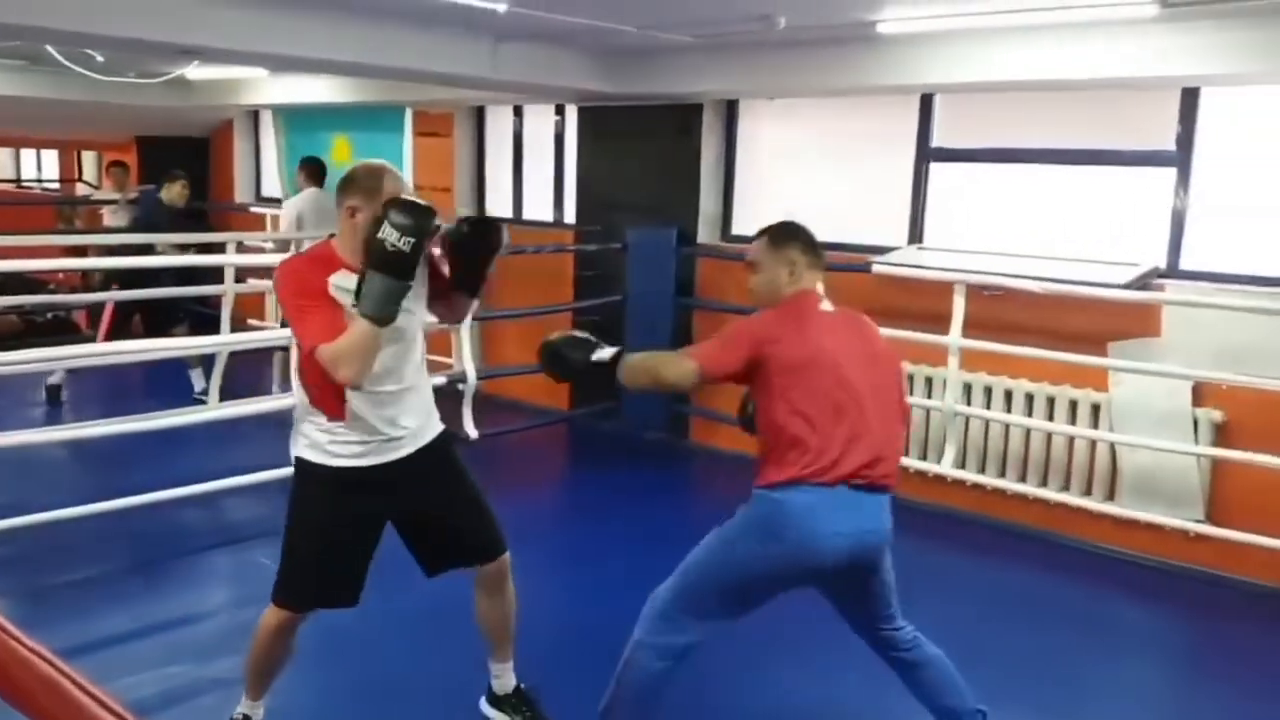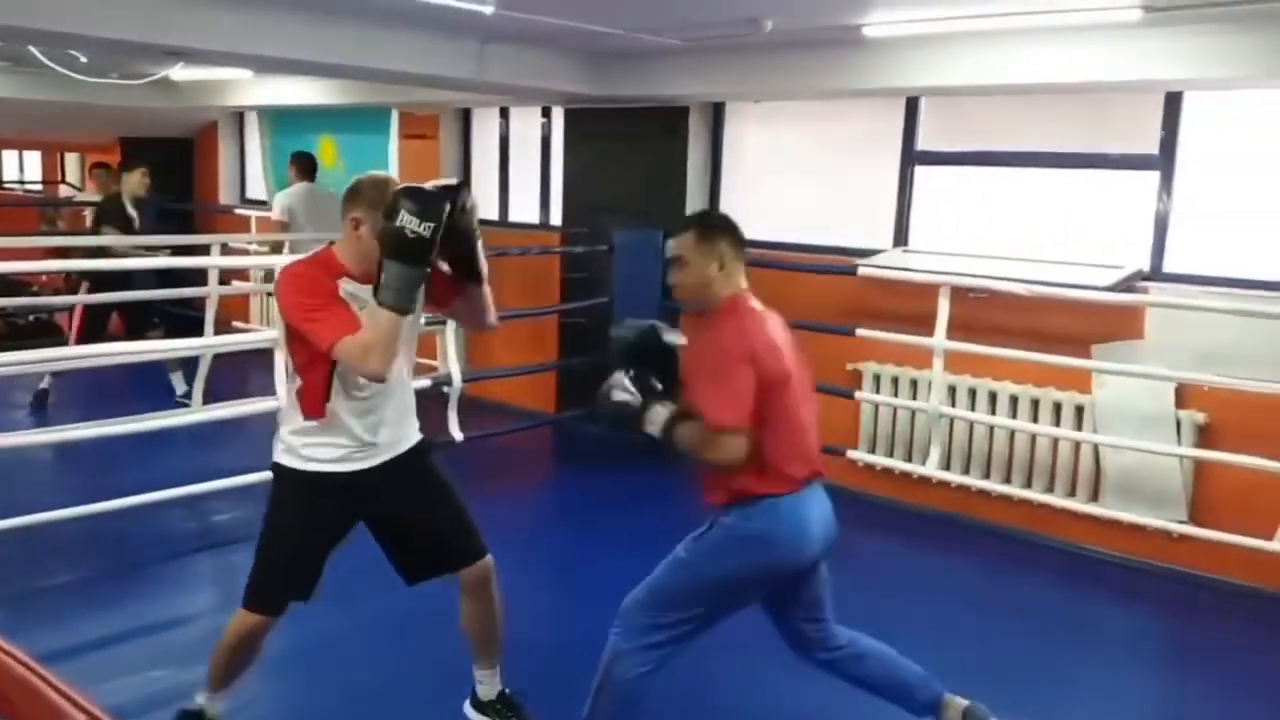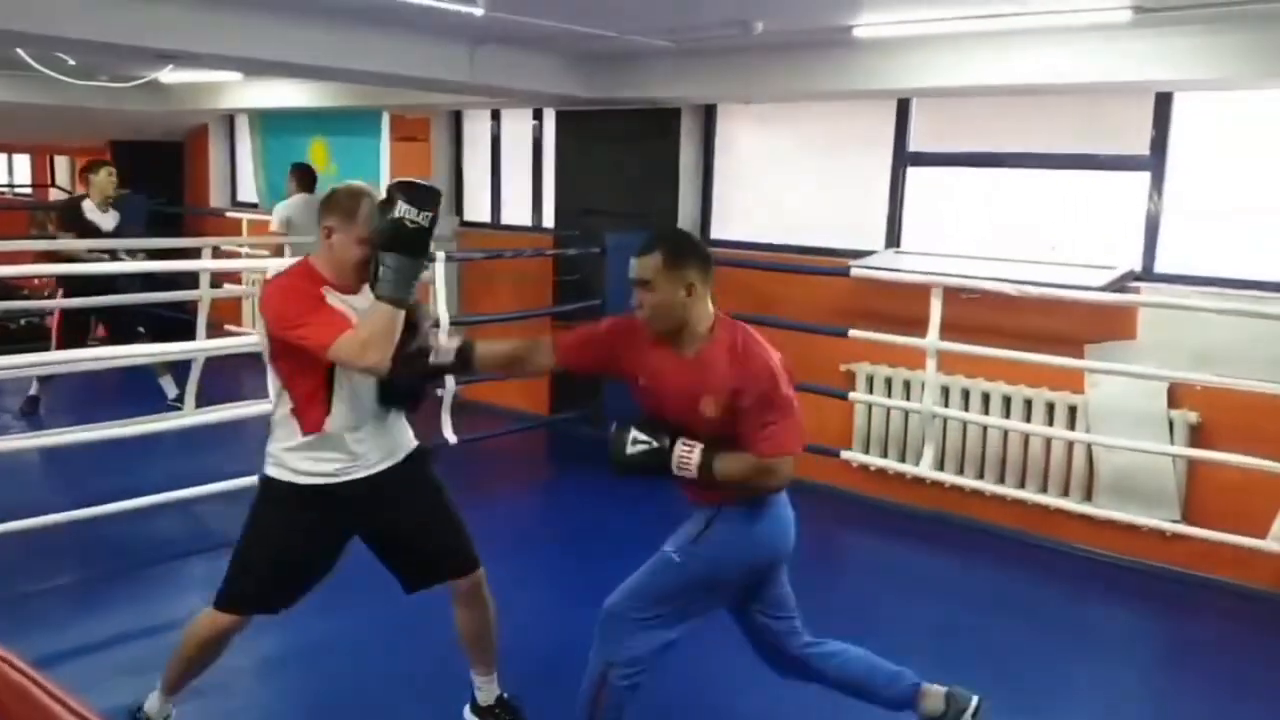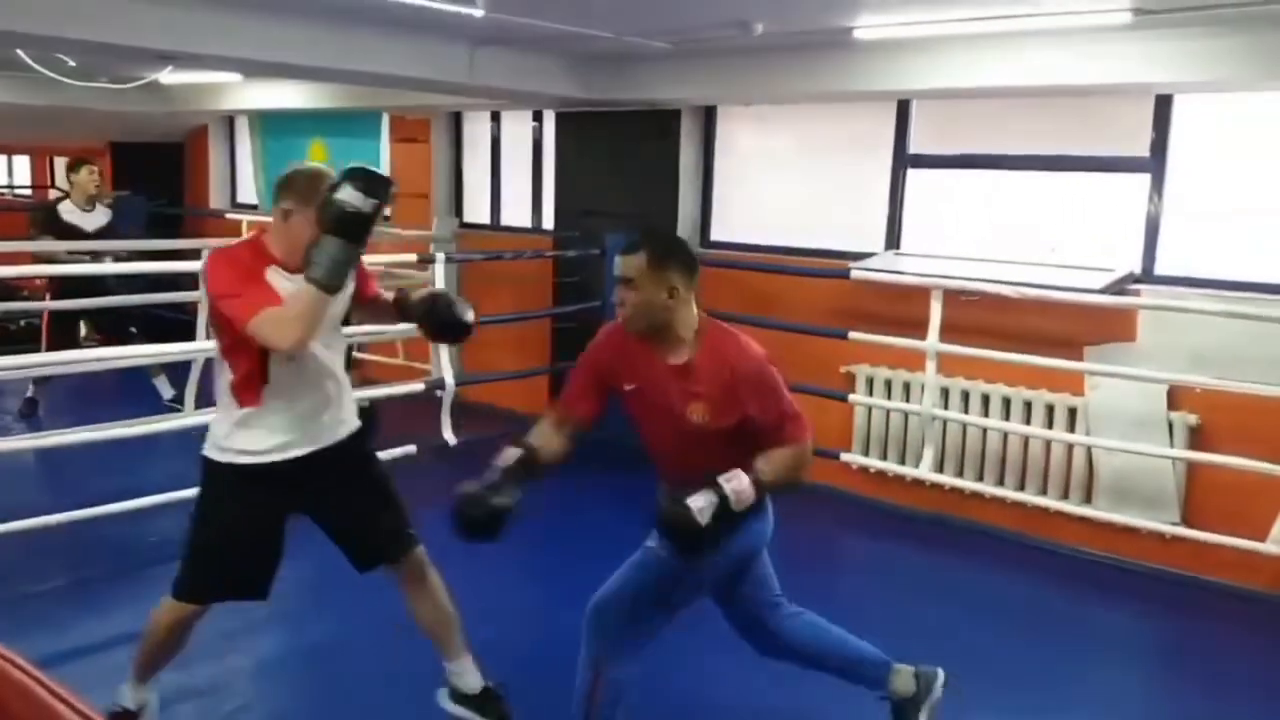
dt=0.1s
person 1, frame 1
left shoulder: (409, 256)
right shoulder: (301, 275)
left elbow: (452, 307)
right elbow: (348, 369)
left wrist: (470, 265)
right wrist: (380, 280)
left hip: (419, 447)
right hip: (335, 464)
left knee: (496, 566)
right knee: (290, 607)
person 1, frame 2
left shoulder: (401, 264)
right shoulder: (302, 281)
left elbow: (483, 318)
right elbow: (372, 362)
left wrist: (466, 248)
right wrist: (408, 263)
left hip: (397, 454)
right hip: (314, 468)
left knee: (477, 571)
right knee: (259, 613)
person 1, frame 3
left shoulder: (380, 273)
right shoulder: (286, 291)
left elbow: (384, 351)
right elbow: (368, 355)
right wrist: (400, 261)
left hip: (388, 463)
right hip: (304, 477)
left knee: (468, 581)
right knee: (231, 614)
person 1, frame 4
left shoulder: (338, 260)
right shoulder: (230, 266)
left elbow: (377, 305)
right elbow: (287, 338)
left wrist: (424, 306)
right wrist: (336, 245)
left hip: (334, 444)
right hip: (249, 461)
left knee: (412, 562)
right knee: (190, 601)
person 2, frame 1
left shoulder: (773, 328)
right shoulder: (874, 337)
left elbow: (681, 371)
left wrist: (600, 358)
left hip: (802, 520)
right hip: (869, 518)
left knee: (666, 620)
right knee: (892, 637)
person 2, frame 2
left shoulder: (727, 340)
right shoulder: (757, 322)
left elbow: (723, 448)
left wrist: (651, 414)
right wrist: (662, 371)
left hip: (761, 524)
right hip: (804, 515)
left knee: (638, 630)
right knee: (819, 640)
person 2, frame 3
left shoulder: (753, 359)
right shoulder: (629, 334)
left elbow: (775, 468)
right elbow: (539, 355)
left wrist: (676, 454)
right wrist: (453, 353)
left hip: (749, 522)
right hip: (721, 516)
left knee: (622, 625)
right knee: (787, 647)
person 2, frame 4
left shoulder: (739, 361)
right shoulder: (617, 343)
left elbow: (796, 448)
right elbow: (560, 428)
left wrist: (723, 498)
right wrist: (505, 474)
left hip: (729, 522)
right hip: (695, 516)
left knee: (611, 621)
right knee: (769, 620)
person 3, frame 1
left shoulder: (163, 211)
right shoulder: (160, 212)
right elbow: (163, 249)
left hip: (151, 280)
right hip: (127, 280)
left knee: (181, 328)
right knee: (108, 339)
left ankle: (200, 387)
person 3, frame 2
left shoulder: (131, 210)
right shoulder: (113, 205)
right elbow: (111, 246)
left wrist: (150, 257)
right wrist: (151, 256)
left hip: (125, 280)
right hip: (99, 281)
left knee: (155, 333)
right knee: (80, 343)
left ankle: (181, 389)
right ankle: (45, 387)
person 3, frame 3
left shoulder: (113, 215)
right shoulder: (74, 208)
right elbow: (66, 250)
left wrist: (129, 260)
right wrist: (105, 258)
left hip: (107, 286)
right hip: (75, 288)
left knee: (139, 338)
right knee: (61, 349)
left ankle: (173, 393)
right ankle: (34, 393)
person 3, frame 4
left shoulder: (105, 214)
right shoulder: (53, 211)
right elbow: (44, 252)
left wrist: (115, 260)
right wrist: (85, 259)
left hip: (96, 287)
right hip: (64, 289)
left knee: (132, 340)
right knee: (52, 351)
left ankle: (169, 394)
right ankle: (32, 395)
